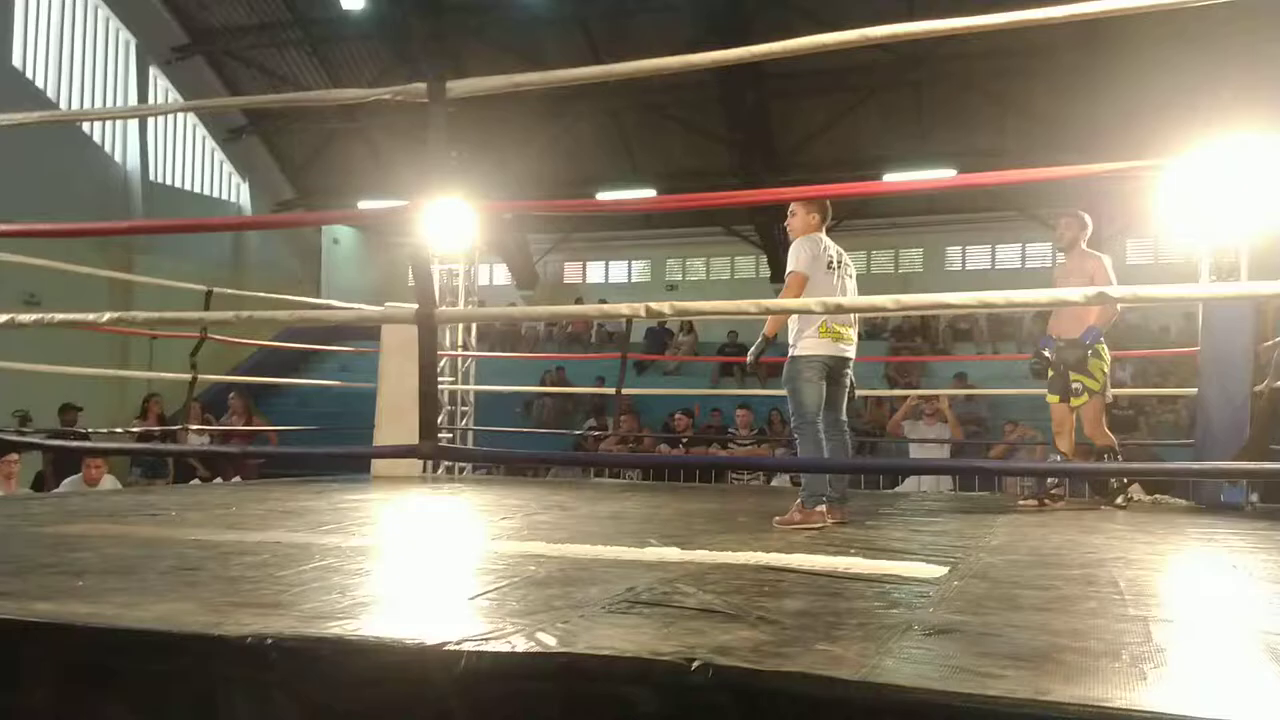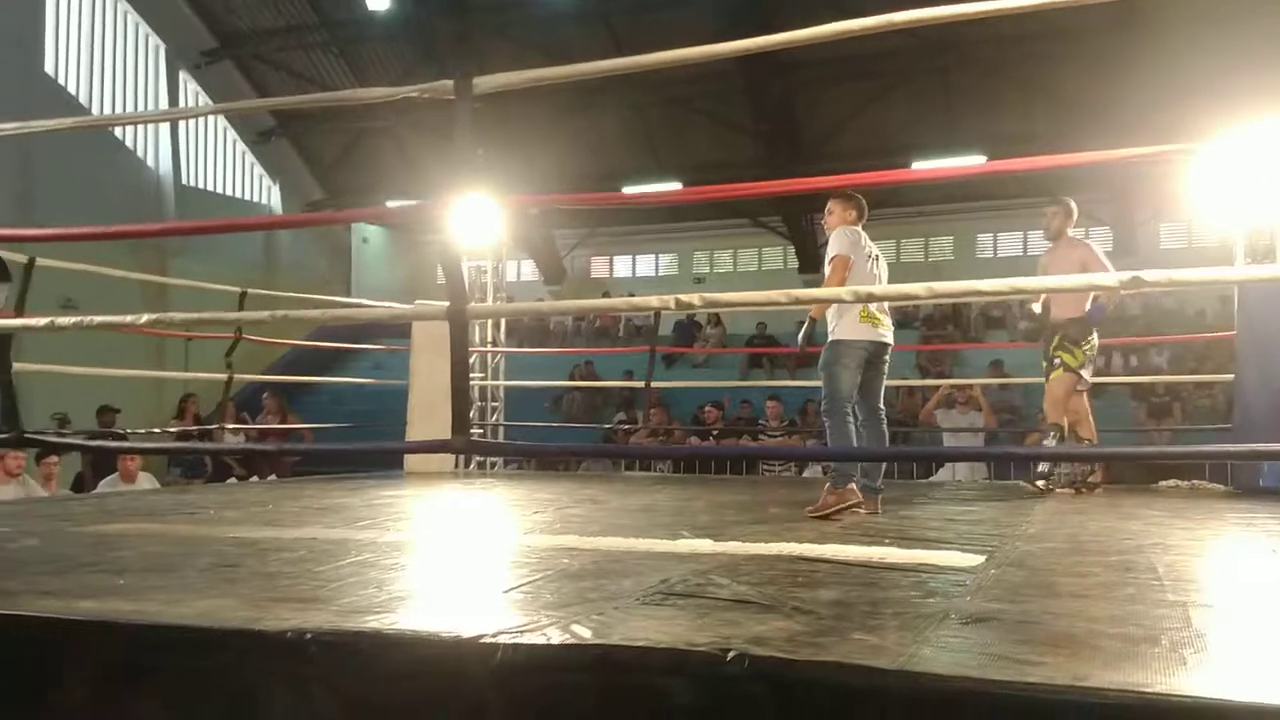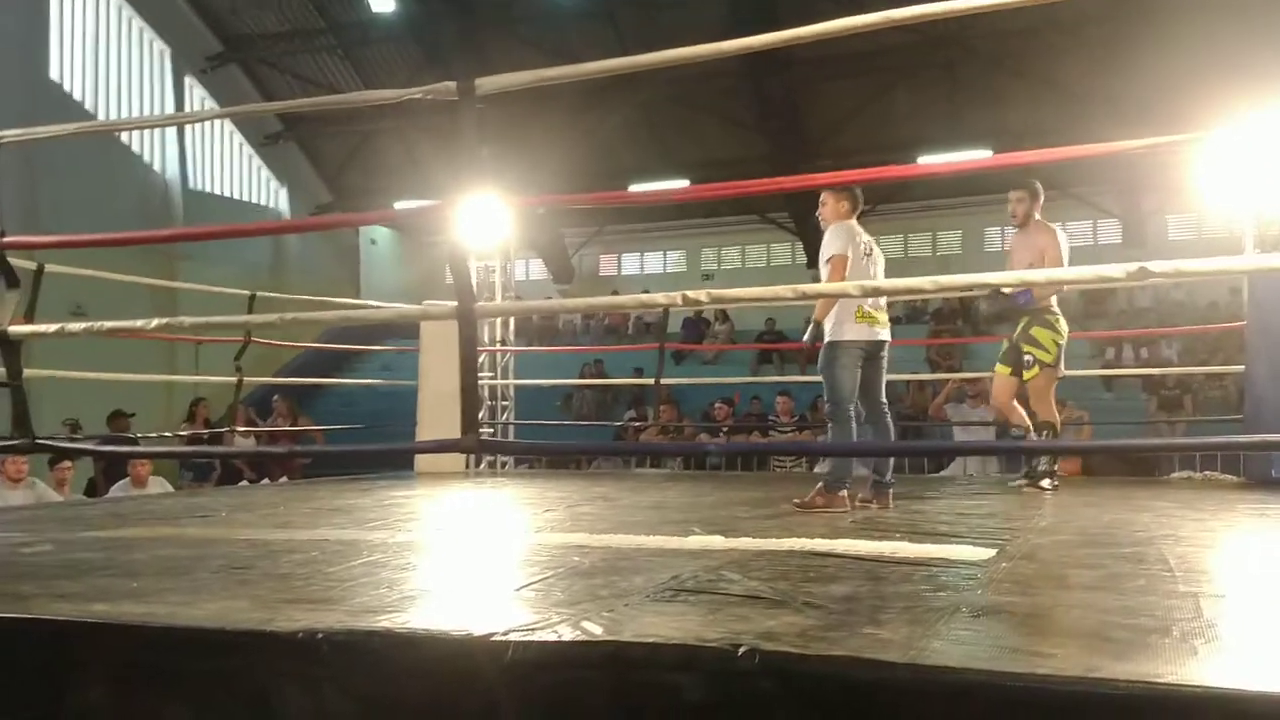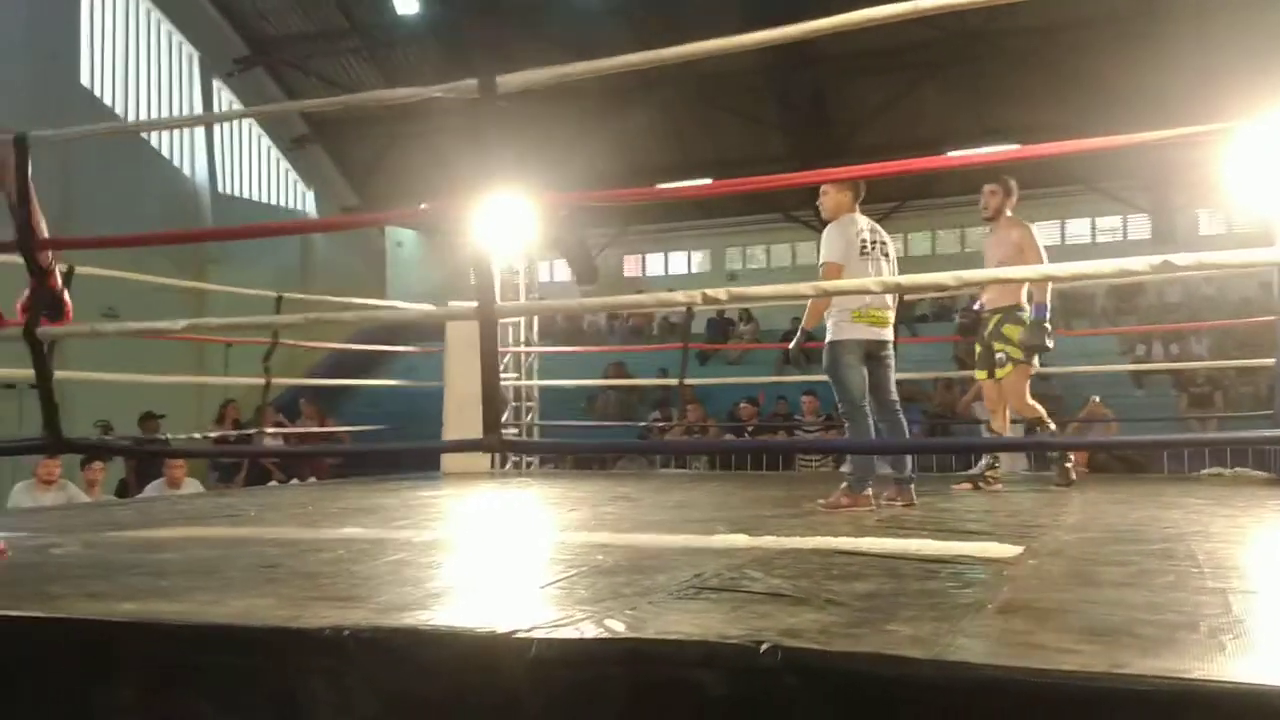
dt=0.5s
person 1, frame 1
left shoulder: (805, 244)
right shoulder: (843, 257)
left elbow: (792, 292)
left wrist: (764, 338)
right wrist: (847, 363)
left hip: (810, 348)
right hip: (842, 349)
left knee: (807, 425)
right knee: (835, 426)
left ankle: (812, 505)
right ankle: (835, 503)
person 1, frame 2
left shoulder: (845, 235)
right shoulder: (874, 253)
left elbow: (837, 276)
left wrist: (811, 319)
left hip: (851, 334)
right hip: (880, 335)
left knee: (837, 408)
right knee: (872, 414)
left ankle: (843, 484)
right ankle: (870, 493)
person 1, frame 3
left shoulder: (839, 231)
right shoulder: (870, 244)
left elbow: (836, 277)
left wrist: (815, 322)
left hip: (847, 334)
right hip: (876, 334)
left knee: (841, 411)
right knee: (876, 411)
left ankle: (835, 489)
right ankle: (880, 488)
person 1, frame 4
left shoulder: (838, 229)
right shoulder: (880, 234)
left elbow: (828, 284)
right elbow: (894, 288)
left wrist: (804, 330)
left hip: (847, 333)
right hip: (881, 332)
left knee: (855, 410)
right knee: (889, 408)
left ankle: (859, 489)
right ankle: (904, 485)
person 2, frame 1
left shoulder: (1096, 262)
right shoulder: (1060, 270)
left elbow: (1111, 308)
left wrist: (1085, 343)
right wrist: (1044, 348)
left hip: (1086, 352)
right hip: (1061, 351)
left knee: (1094, 427)
right knee: (1060, 426)
left ankle: (1119, 488)
right ankle: (1054, 487)
person 2, frame 2
left shoulder: (1084, 251)
right shoulder: (1047, 258)
left elbow: (1112, 287)
right elbow: (1040, 299)
left wrist: (1090, 320)
right wrist: (1035, 314)
left hip: (1076, 336)
right hip: (1053, 335)
left knee: (1054, 404)
right knee: (1076, 409)
left ankle: (1046, 472)
right ankle: (1090, 474)
person 2, frame 3
left shoulder: (1050, 236)
right shoulder: (1015, 240)
left elbow: (1055, 283)
left wrist: (1013, 300)
right wrist: (1000, 296)
left hip: (1043, 322)
right hip: (1019, 325)
left knee: (1040, 400)
right knee: (1000, 398)
left ankle: (1048, 469)
right ankle: (1037, 457)
person 2, frame 4
left shoulder: (1020, 232)
right shoulder: (990, 238)
left elbow: (1043, 276)
left wrist: (1040, 321)
right wrist: (975, 309)
left hip: (1013, 321)
right hip: (988, 323)
left knee: (1018, 399)
right knee: (994, 402)
left ankle: (1061, 457)
right ankle: (989, 469)
